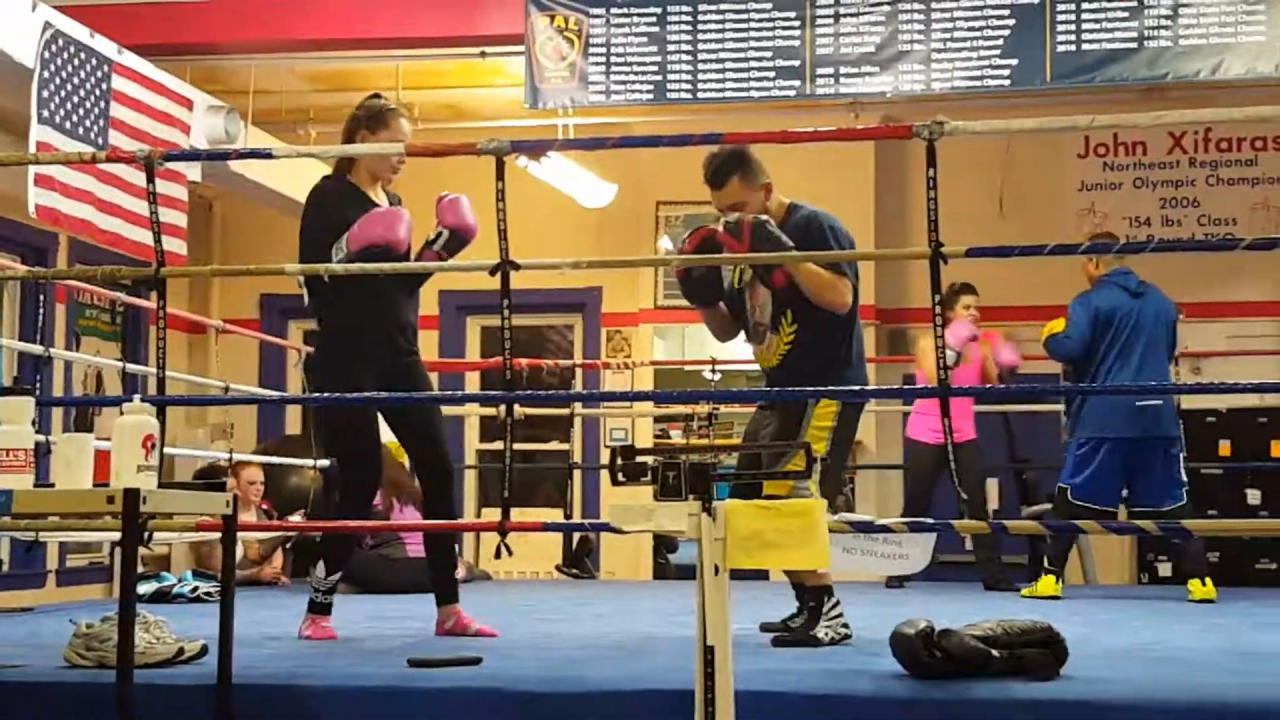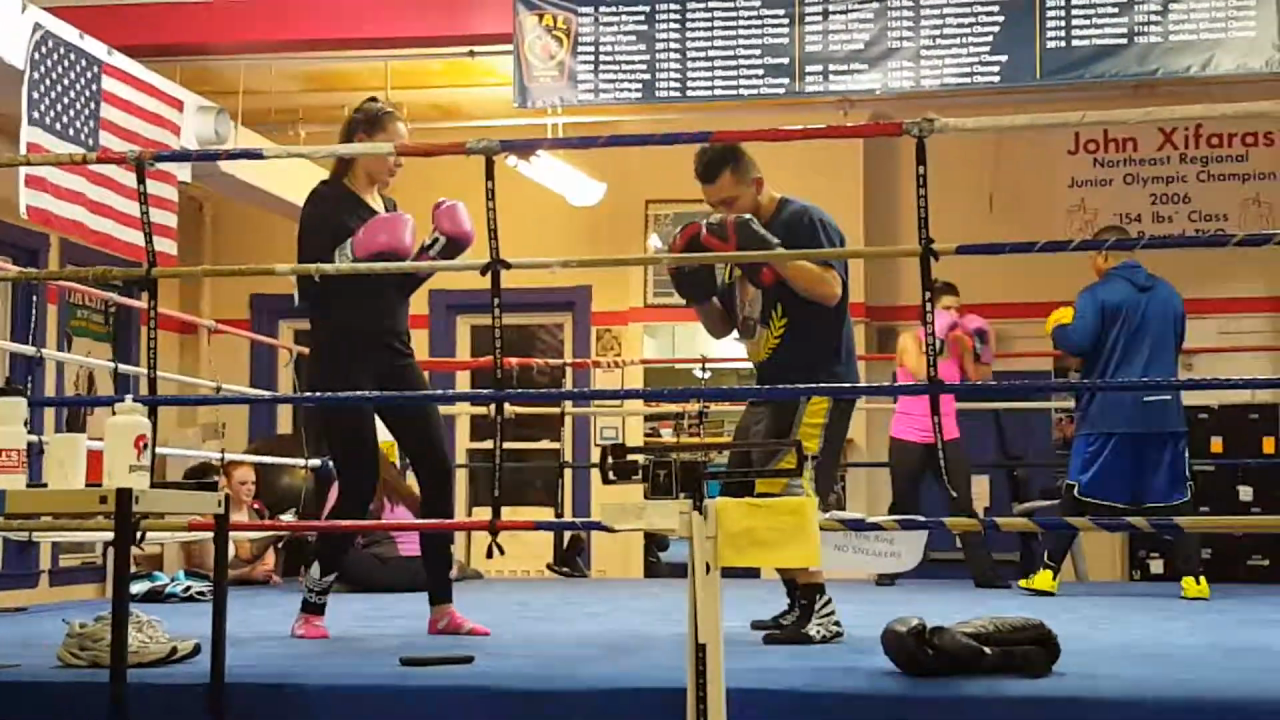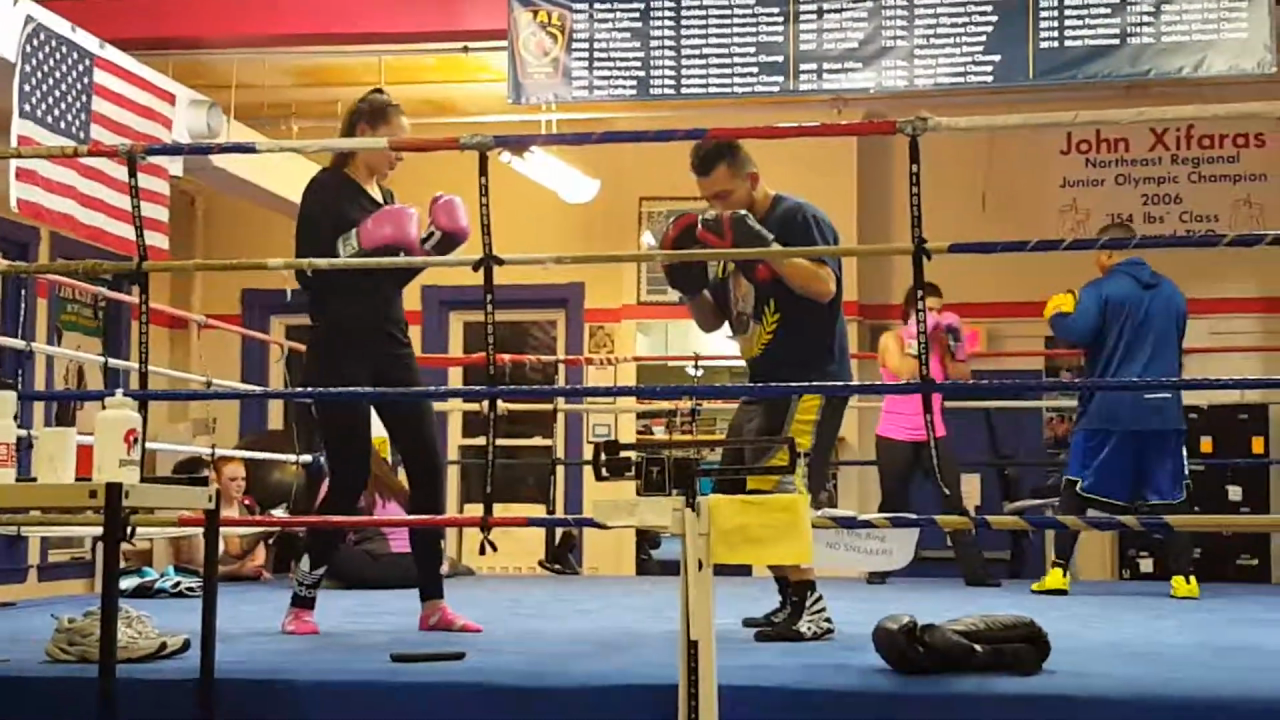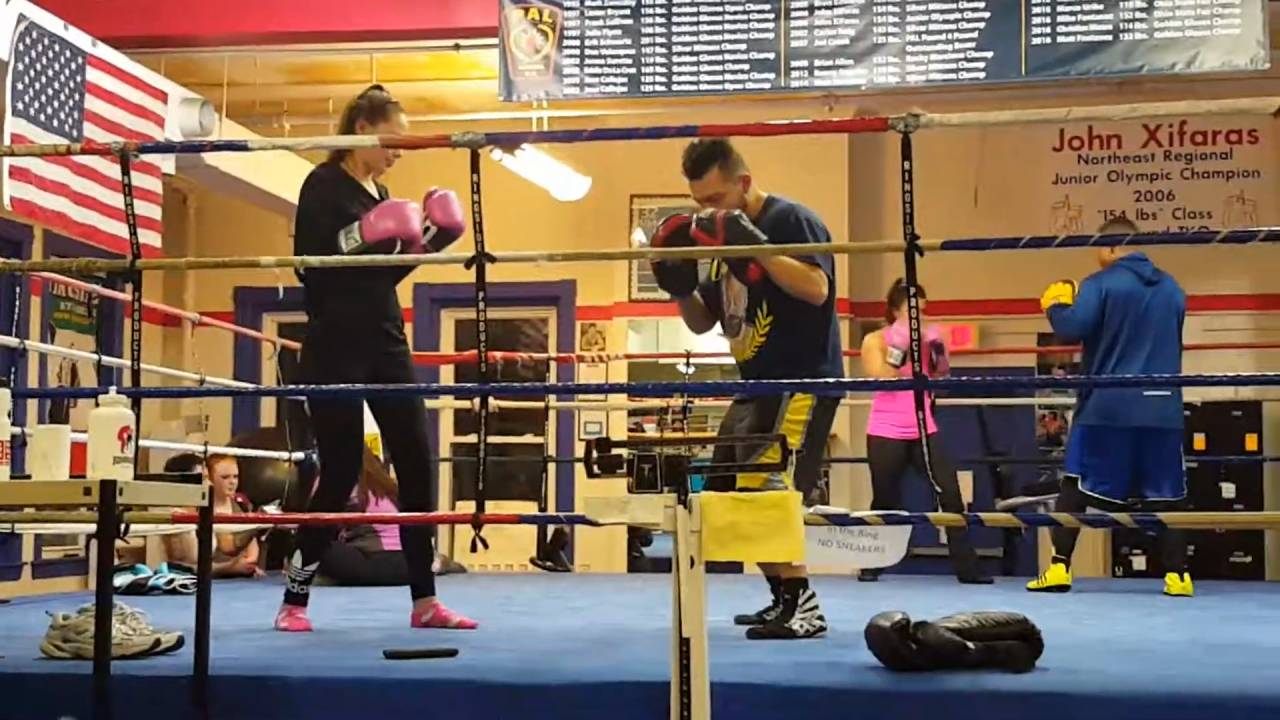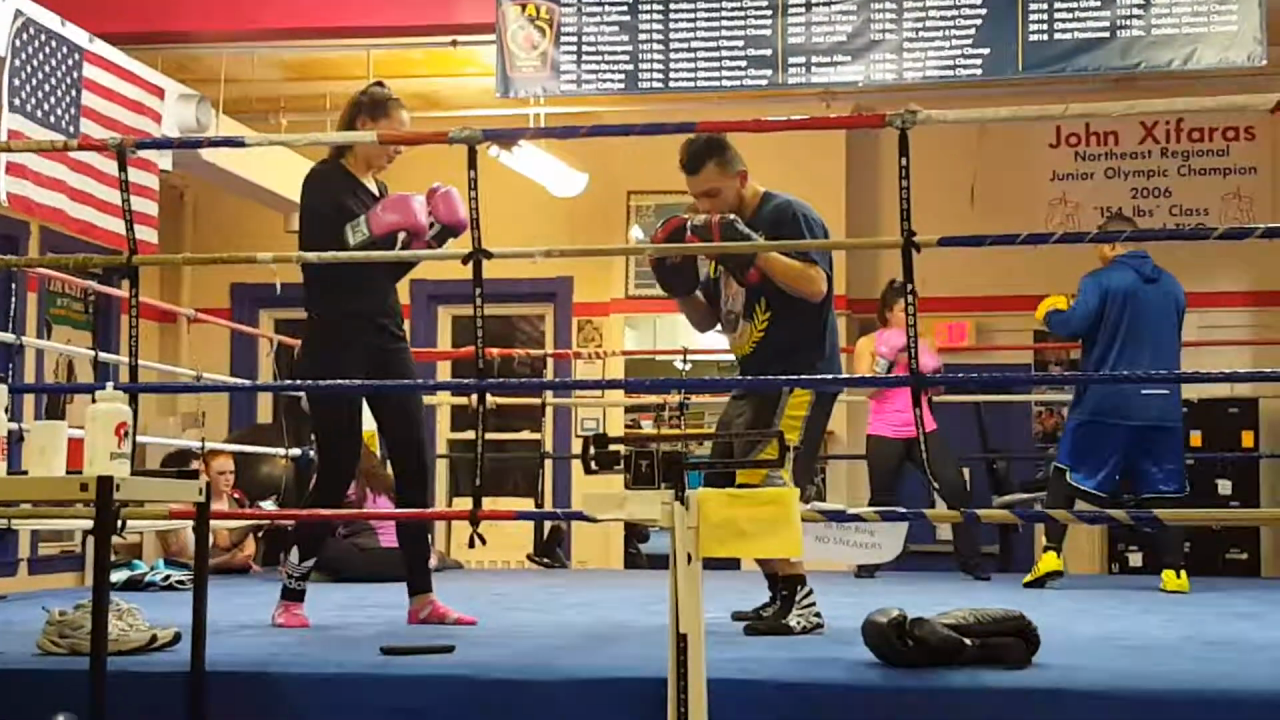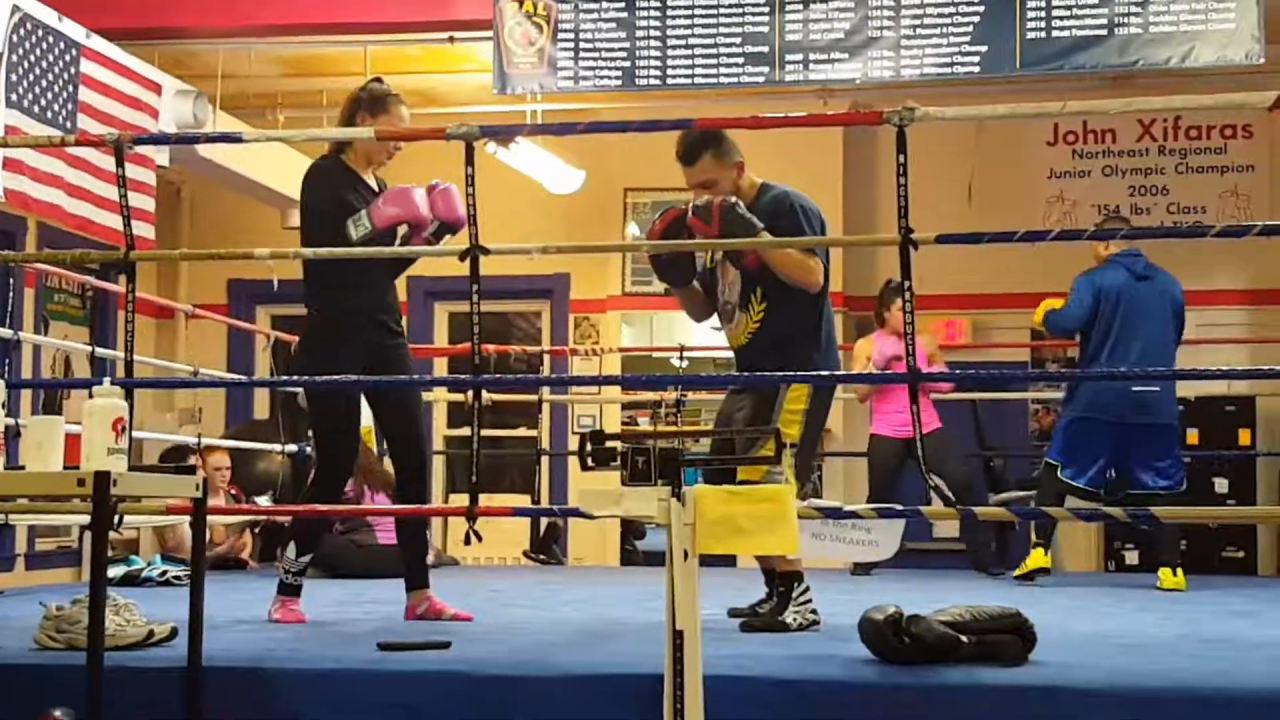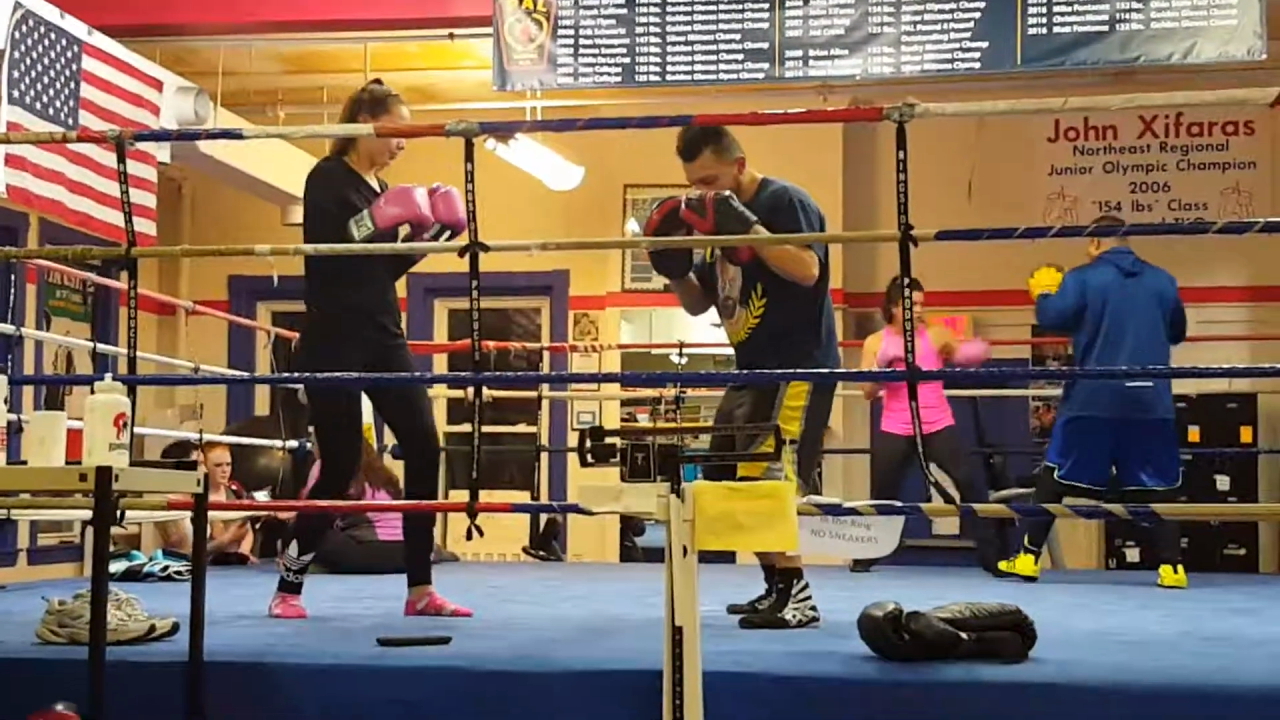
dt=0.1s
person 1, frame 1
left shoulder: (393, 202)
right shoulder: (330, 196)
right elbow: (312, 281)
left wrist: (442, 248)
right wrist: (351, 245)
left hip: (399, 355)
right hip: (345, 359)
left knee: (438, 471)
right knee: (359, 483)
left ankle: (449, 610)
right ankle: (318, 609)
person 1, frame 2
left shoulder: (388, 206)
right shoulder: (326, 201)
right elbow: (309, 287)
left wrist: (438, 252)
right wrist: (354, 251)
left hip: (394, 358)
right hip: (342, 362)
left knee: (438, 472)
right knee: (359, 485)
left ankle: (442, 609)
right ankle: (311, 608)
person 1, frame 3
left shoulder: (386, 197)
right shoulder: (326, 189)
right elbow: (308, 274)
left wrist: (432, 246)
right wrist: (361, 239)
left hip: (391, 348)
right hip: (339, 352)
left knee: (427, 468)
right knee: (350, 477)
left ankle: (433, 605)
right ankle: (301, 604)
person 1, frame 4
left shoulder: (381, 193)
right shoulder: (324, 185)
right elbow: (308, 269)
left wrist: (427, 241)
right wrist: (362, 234)
left hip: (386, 344)
right hip: (336, 349)
left knee: (417, 466)
right knee: (340, 473)
left ankle: (425, 603)
right ankle: (294, 601)
person 1, frame 5
left shoulder: (380, 189)
right shoulder: (325, 180)
right elbow: (313, 260)
left wrist: (427, 238)
right wrist: (373, 225)
left hip: (385, 340)
right hip: (334, 343)
left knee: (414, 463)
right knee: (337, 469)
left ankle: (422, 598)
right ankle: (291, 596)
person 1, frame 6
left shoulder: (379, 184)
right shoulder: (325, 176)
right elbow: (317, 255)
left wrist: (426, 235)
right wrist: (374, 219)
left hip: (384, 335)
right hip: (333, 339)
left knee: (414, 458)
right knee: (335, 465)
left ankle: (419, 595)
right ankle: (287, 591)
person 1, frame 7
left shoulder: (383, 187)
right shoulder: (328, 177)
right elbow: (318, 257)
left wrist: (427, 237)
right wrist: (378, 220)
left hip: (383, 337)
right hip: (332, 341)
left knee: (424, 452)
right knee: (340, 465)
left ankle: (420, 590)
right ankle: (288, 587)
person 2, frame 1
left shoulder: (813, 226)
right shoulder: (748, 247)
left elbow: (841, 297)
right elbow: (726, 331)
left wrist: (782, 252)
right wrist: (703, 294)
left hip: (826, 388)
right hip: (781, 392)
left knee: (789, 493)
right knee: (752, 502)
left ankle: (828, 613)
right ankle: (808, 606)
person 2, frame 2
left shoulder: (804, 221)
right shoulder: (738, 243)
left elbow: (830, 290)
right elbow: (721, 327)
left wrist: (768, 250)
right wrist: (696, 290)
left hip: (817, 383)
right hip: (772, 387)
left knee: (782, 491)
right knee: (744, 500)
left ankle: (820, 610)
right ankle: (799, 603)
person 2, frame 3
left shoulder: (798, 218)
right shoulder: (731, 239)
left elbow: (825, 286)
right elbow: (711, 321)
left wrist: (764, 245)
right wrist: (689, 282)
left hip: (811, 382)
right hip: (765, 386)
left knee: (773, 489)
right knee: (736, 496)
left ankle: (811, 607)
right ankle: (791, 602)
person 2, frame 4
left shoulder: (791, 220)
right shoulder: (724, 240)
left elbow: (817, 289)
right elbow: (701, 323)
left wrist: (757, 246)
right wrist: (678, 284)
left hip: (803, 381)
right hip: (758, 385)
left knee: (763, 487)
right knee: (727, 496)
left ankle: (803, 604)
right ankle: (783, 599)
person 2, frame 5
left shoulder: (787, 215)
right shoulder: (722, 234)
left elbow: (815, 285)
right elbow: (705, 321)
left wrist: (753, 247)
right wrist: (679, 284)
left hip: (800, 377)
right hip: (755, 381)
left knee: (764, 483)
right knee: (726, 491)
left ankle: (801, 601)
right ankle: (781, 595)
person 2, frame 6
left shoulder: (785, 206)
right shoulder: (719, 226)
left elbow: (813, 276)
right elbow: (701, 310)
left wrist: (751, 231)
right wrist: (677, 274)
left hip: (798, 370)
right hip: (753, 374)
left knee: (765, 479)
right knee: (726, 486)
left ankle: (797, 598)
right ankle: (777, 591)
person 2, frame 7
left shoulder: (785, 201)
right shoulder: (719, 220)
left elbow: (807, 270)
right elbow: (699, 304)
left wrist: (746, 226)
right wrist: (674, 266)
left hip: (798, 367)
right hip: (753, 370)
left knee: (767, 476)
right knee: (726, 482)
left ankle: (797, 595)
right ankle: (777, 587)
person 3, frame 1
left shoulder: (1090, 301)
right shoulder: (1163, 302)
left elbow: (1069, 351)
left wrist: (1052, 338)
left hip: (1101, 418)
right hip: (1156, 416)
left knee: (1072, 500)
right knee: (1172, 503)
left ankle: (1050, 578)
right ankle: (1199, 581)
person 3, frame 2
left shoulder: (1097, 295)
right shoulder: (1170, 295)
left elbow: (1076, 344)
left wrist: (1058, 328)
left hip: (1108, 413)
right hip: (1162, 411)
left knee: (1077, 496)
right knee: (1174, 499)
left ankle: (1047, 574)
right ankle: (1193, 579)
person 3, frame 3
left shoulder: (1100, 289)
right shoulder: (1173, 293)
left elbow: (1075, 335)
left wrist: (1057, 315)
left hip: (1107, 410)
right hip: (1162, 409)
left knee: (1077, 492)
right knee: (1170, 497)
left ankle: (1059, 571)
right ankle: (1183, 578)
person 3, frame 4
left shoulder: (1100, 284)
right shoulder: (1173, 289)
left elbow: (1072, 327)
left wrist: (1053, 305)
left hip: (1105, 406)
right hip: (1161, 406)
left knee: (1076, 489)
right knee: (1167, 495)
left ankle: (1059, 568)
right ankle: (1177, 575)
person 3, frame 5
left shoulder: (1101, 280)
right shoulder: (1173, 287)
left elbow: (1072, 327)
left wrist: (1051, 314)
left hip: (1103, 402)
right hip: (1161, 404)
left knee: (1064, 478)
right knee: (1164, 492)
left ankle: (1050, 556)
right ankle: (1174, 572)
person 3, frame 6
left shoulder: (1094, 280)
right shoulder: (1170, 285)
left elbow: (1069, 324)
left wrist: (1047, 314)
left hip: (1095, 399)
right hip: (1155, 402)
left knee: (1056, 475)
right knee: (1159, 489)
left ankle: (1039, 552)
right ankle: (1170, 570)
person 3, frame 7
left shoulder: (1082, 278)
right shoulder: (1162, 281)
left elbow: (1052, 319)
right elbow: (1178, 333)
left wrist: (1047, 293)
left hip: (1091, 398)
right hip: (1150, 399)
left knee: (1054, 479)
right knee: (1160, 487)
left ankle: (1028, 557)
right ankle: (1171, 566)
person 4, frame 1
left shoulder: (980, 345)
right shoulder: (929, 342)
left elbow: (994, 387)
right elbow: (936, 383)
left wrist: (1006, 367)
right wrist: (954, 349)
left hip: (963, 438)
right hip: (924, 438)
left knee: (977, 506)
right knee: (916, 507)
left ankle: (993, 575)
right ankle: (897, 571)
person 4, frame 2
left shoulder: (960, 342)
right shoulder: (909, 339)
left elbow: (980, 380)
right elbow: (923, 374)
left wrist: (982, 343)
right wrist: (938, 338)
left hip: (947, 437)
right hip: (908, 437)
left knee: (962, 505)
right knee: (904, 506)
left ankle: (984, 572)
right ankle: (888, 569)
person 4, frame 3
left shoulder: (940, 339)
right shoulder: (891, 338)
left elbow: (962, 379)
right elbow: (905, 376)
left wrist: (957, 341)
right wrist: (916, 338)
left hip: (933, 434)
right hip: (895, 436)
left knee: (953, 500)
right knee: (893, 504)
left ankle: (974, 570)
right ankle: (879, 567)
person 4, frame 4
left shoulder: (926, 339)
right shoulder: (874, 340)
right elbow: (883, 379)
left wrist: (939, 350)
right wrist: (899, 348)
left hip: (925, 432)
right hip: (886, 434)
left knee: (950, 495)
right knee: (885, 502)
left ankle: (967, 567)
right ankle: (871, 565)
person 4, frame 5
left shoulder: (924, 345)
right shoulder: (867, 344)
right elbow: (869, 389)
left wrist: (934, 373)
right wrist: (887, 355)
left hip: (924, 430)
right hip: (884, 434)
left knee: (955, 486)
right knee: (881, 501)
left ankle: (971, 560)
right ankle: (867, 561)
person 4, frame 6
left shoulder: (925, 343)
right shoulder: (866, 346)
left elbow: (946, 381)
right elbow: (861, 393)
left wrist: (941, 384)
right wrist: (879, 363)
left hip: (928, 429)
right hip: (886, 434)
left knee: (965, 483)
right knee: (880, 499)
left ankle: (983, 556)
right ankle: (864, 559)
person 4, frame 7
left shoulder: (936, 336)
right shoulder: (876, 343)
left elbow: (965, 356)
right elbow: (869, 392)
left wrist: (972, 353)
right wrist: (885, 364)
left hip: (940, 428)
right hip: (896, 430)
left knee: (971, 484)
right knee: (882, 495)
left ankle: (992, 557)
right ankle: (864, 555)
